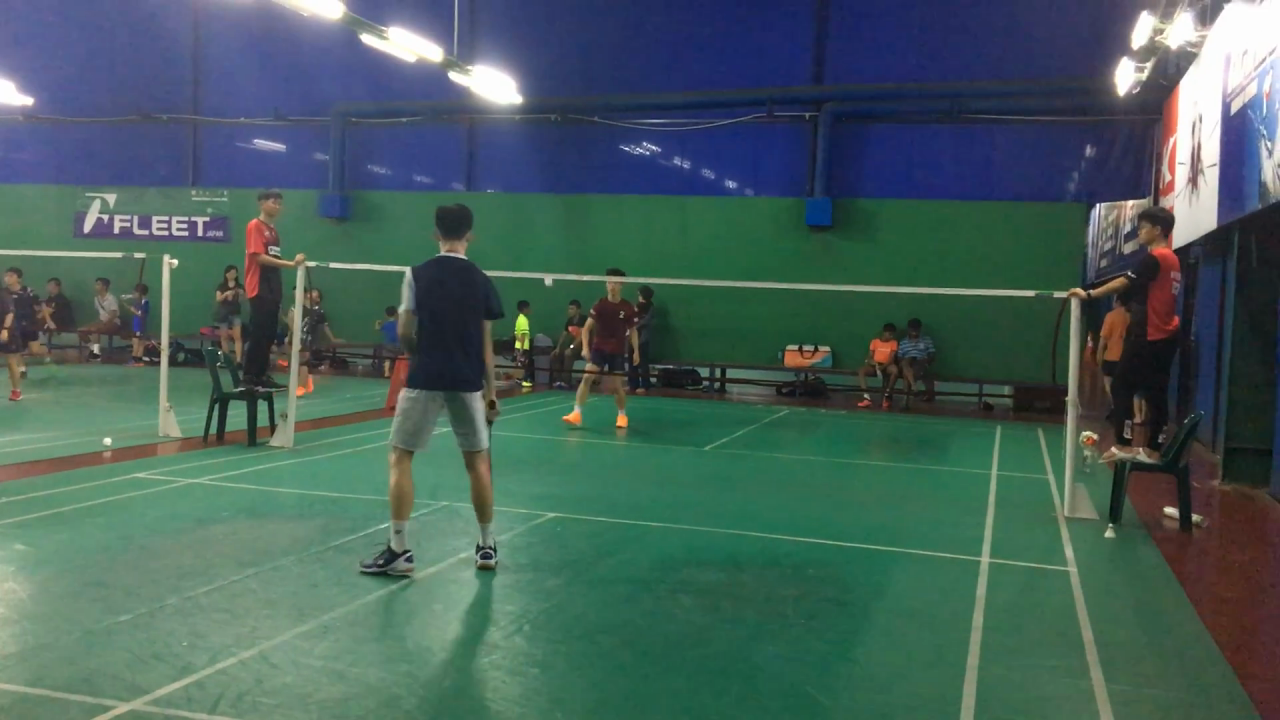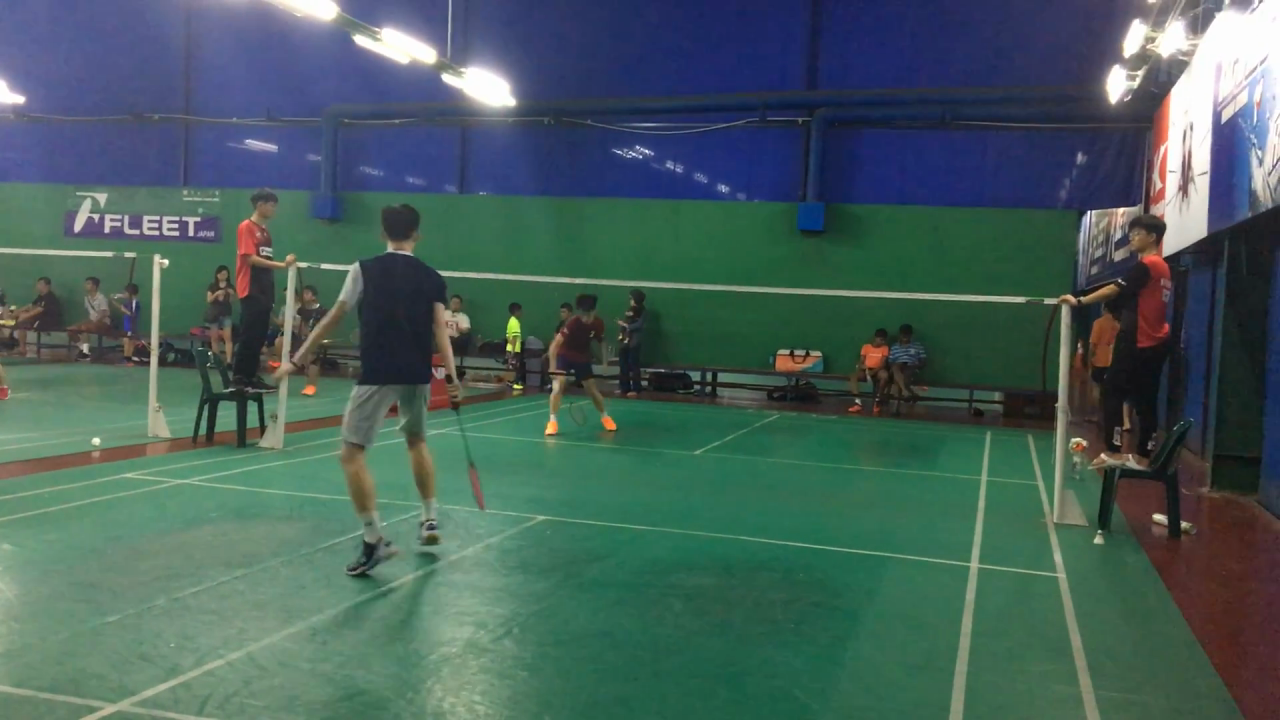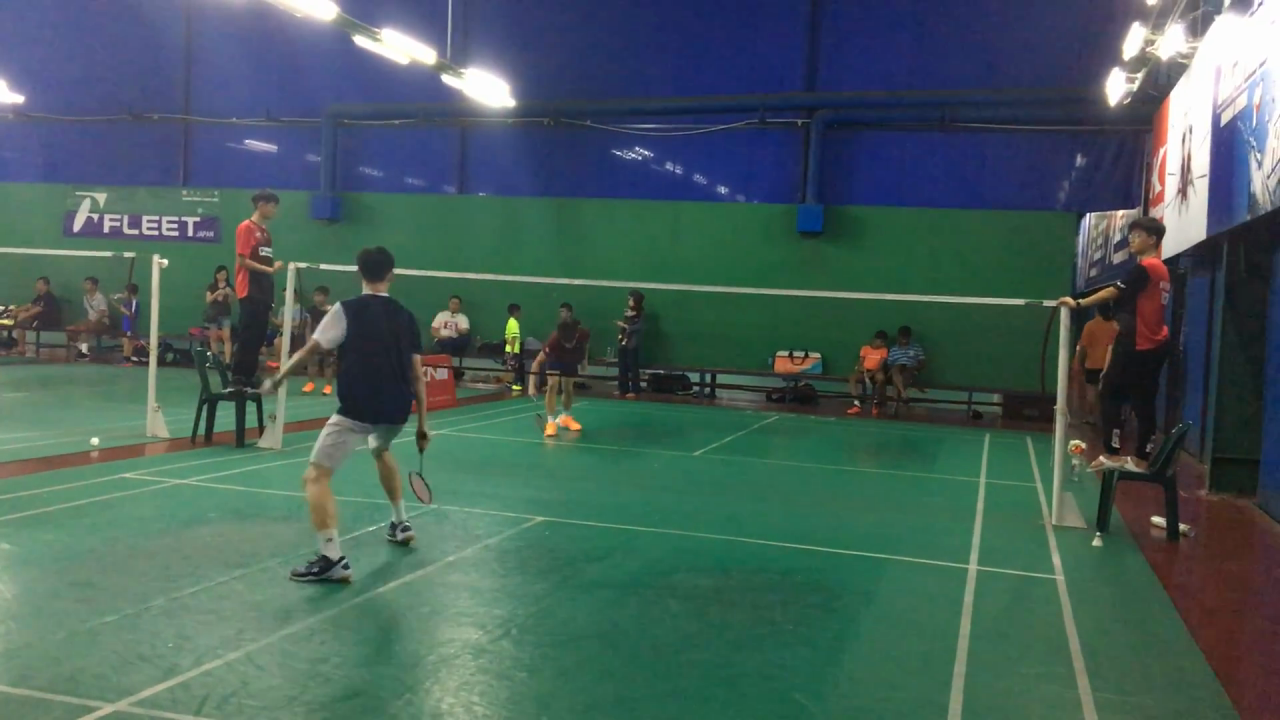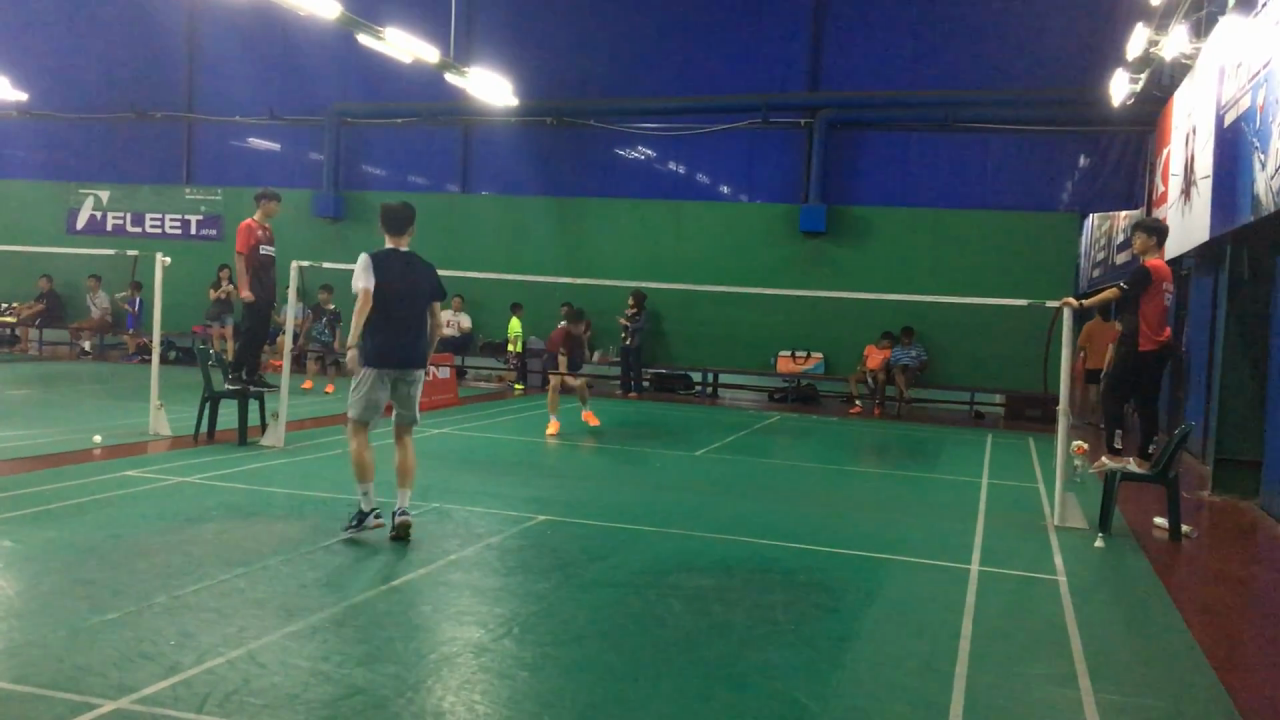
dt=0.3s
person 1, frame 1
left shoulder: (418, 274)
right shoulder: (482, 281)
left elbow: (404, 333)
right elbow: (486, 343)
right wrist: (491, 392)
left hip: (424, 379)
right hip: (467, 382)
left knee: (400, 459)
right knee: (477, 463)
left ankle: (399, 550)
right ankle: (487, 546)
person 1, frame 2
left shoulder: (365, 269)
right shoulder: (432, 277)
left elbow: (332, 319)
right elbow: (440, 329)
left wrist: (296, 360)
right wrist: (452, 378)
left hip: (377, 375)
right hip: (417, 375)
left knee: (351, 455)
right knee: (416, 440)
left ankle: (376, 540)
right ankle: (430, 520)
person 1, frame 3
left shoulder: (346, 311)
right shoulder: (406, 318)
left elbow: (309, 351)
right elbow: (417, 375)
left wrist: (275, 379)
right wrist: (422, 423)
left hip: (357, 411)
right hip: (396, 410)
left knee: (316, 477)
right knee: (381, 451)
left ankle: (332, 558)
right ankle: (401, 523)
person 1, frame 4
left shoulder: (371, 261)
right shoulder: (426, 270)
left elbow: (364, 301)
right elbow: (436, 324)
left wrist: (352, 344)
right wrist: (425, 358)
left hip: (375, 360)
right hip: (412, 363)
left knee: (358, 430)
right knee: (403, 437)
left ankle: (366, 507)
right ankle: (402, 512)
person 2, frame 1
left shoulder: (1154, 258)
right shoulder: (1171, 260)
left elbow: (1123, 282)
left wrist: (1089, 294)
left hip: (1148, 338)
right hip: (1164, 336)
left knee: (1122, 386)
right knee: (1156, 393)
left ankle: (1124, 445)
right ankle: (1153, 449)
person 2, frame 2
left shoulder: (1145, 266)
right shoulder: (1162, 267)
left elbow: (1114, 290)
left wrist: (1079, 301)
left hip: (1138, 345)
right hip: (1155, 344)
left knee: (1112, 393)
right knee: (1145, 400)
left ankle: (1114, 451)
right ankle: (1143, 456)
person 2, frame 3
left shoulder: (1144, 268)
right shoulder: (1161, 270)
left elbow: (1113, 293)
left wrist: (1078, 303)
left hip: (1137, 347)
right hip: (1154, 346)
left knee: (1110, 395)
right knee: (1144, 403)
left ankle: (1112, 454)
right ankle: (1141, 458)
person 2, frame 4
left shoulder: (1147, 269)
right shoulder: (1164, 271)
left elbow: (1115, 293)
left wrist: (1080, 304)
left hip: (1140, 348)
right hip: (1157, 347)
left knee: (1112, 396)
right knee: (1147, 403)
left ankle: (1115, 454)
right ankle: (1143, 459)
person 3, frame 1
left shoulder: (273, 230)
right shoulder: (255, 226)
right elbow: (259, 257)
right wrist: (291, 263)
left hip: (272, 291)
right hip: (259, 290)
left knee: (269, 335)
right knee: (258, 334)
left ankle: (261, 376)
right ankle: (248, 377)
person 3, frame 2
left shoulder: (265, 231)
right shoulder: (246, 227)
right elbow: (250, 258)
left wrist: (276, 279)
right wrist: (281, 265)
left hip: (264, 292)
right hip: (251, 292)
left knee: (260, 337)
right knee: (249, 336)
left ankle: (252, 377)
right ankle: (238, 378)
person 3, frame 3
left shoulder: (265, 232)
right shoulder: (246, 228)
right elbow: (243, 260)
right wrist: (270, 269)
left hip: (263, 292)
right hip: (250, 292)
left knee: (258, 337)
right knee: (248, 336)
left ankle: (250, 377)
right ankle: (237, 378)
person 3, frame 4
left shoulder: (268, 230)
right shoulder: (247, 226)
right elbow: (239, 258)
left wrist: (273, 290)
right wrist: (244, 288)
left hip: (266, 292)
right hip: (253, 291)
left knee: (261, 335)
right knee: (250, 333)
left ankle: (253, 377)
right ankle: (234, 375)
